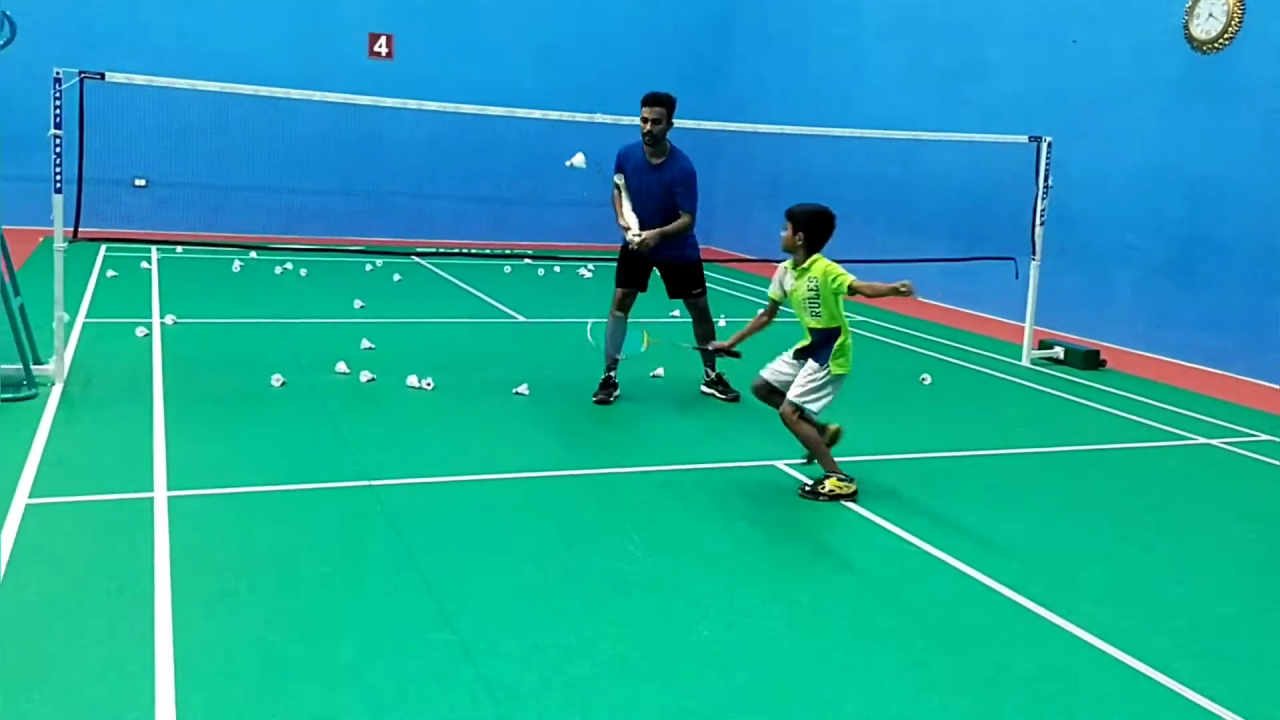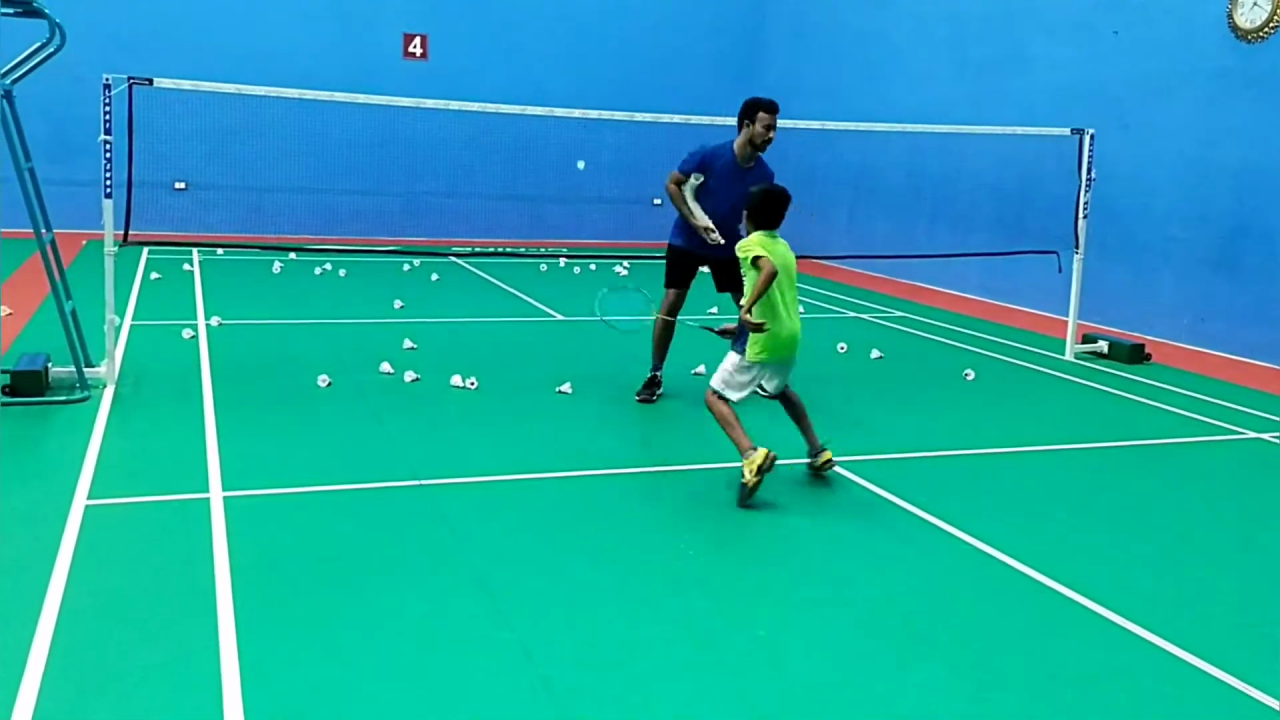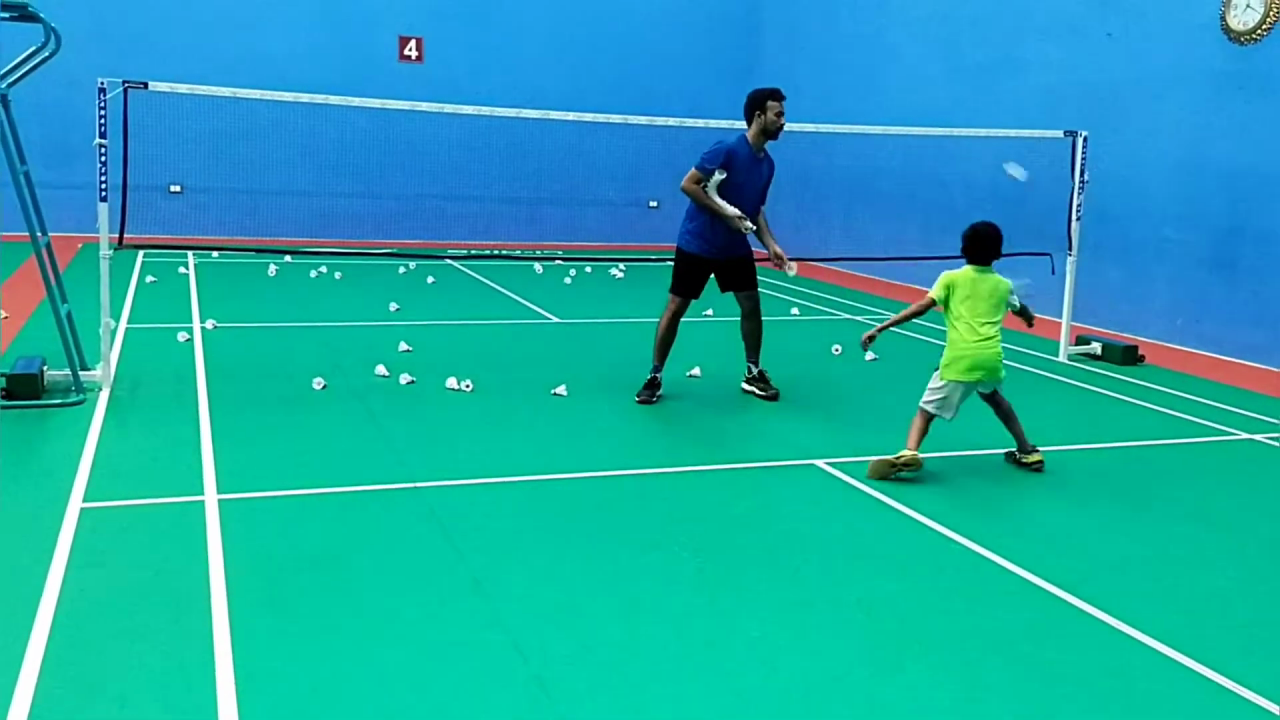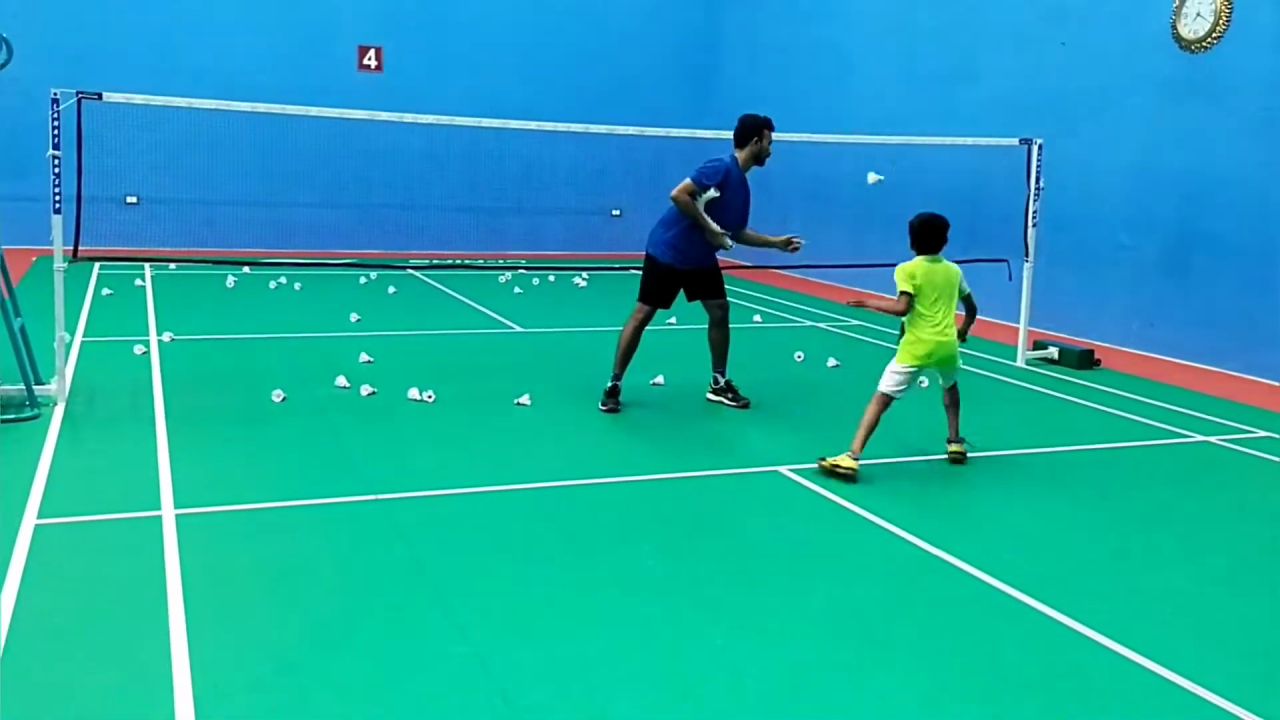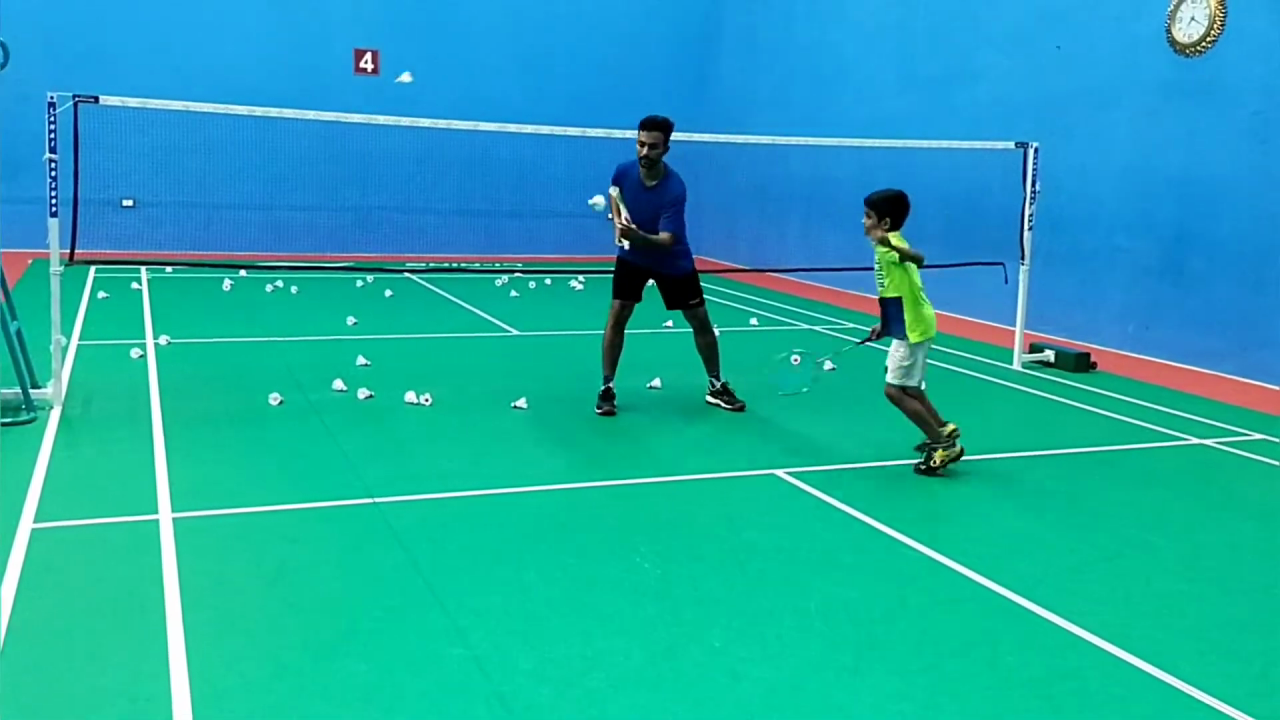
dt=1s
person 1, frame 1
left shoulder: (683, 168)
right shoulder: (626, 155)
left elbow: (687, 220)
right elbow: (617, 188)
left wrist: (658, 235)
right wrist: (622, 218)
left hip: (678, 249)
right hip: (636, 243)
left knee: (700, 310)
right knee: (620, 303)
left ankle: (711, 376)
right ankle: (609, 377)
person 1, frame 2
left shoulder: (763, 175)
right shoulder: (706, 155)
right elbow: (672, 184)
right wrist: (694, 221)
left hip: (728, 246)
right hip: (687, 240)
right knee: (671, 303)
right ankle: (655, 375)
person 1, frame 3
left shoulder: (768, 163)
right shoulder: (727, 150)
right elbow: (688, 184)
left wrist: (770, 244)
right wrist: (725, 214)
left hip: (736, 248)
right hip: (697, 243)
left knee: (752, 305)
right knee: (676, 307)
left ankle: (753, 373)
right ankle: (655, 376)
person 1, frame 4
left shoulder: (742, 187)
right shoulder: (721, 169)
left elbow: (738, 233)
right elbow: (678, 195)
left wrist: (778, 242)
right wrist: (708, 228)
left hip: (701, 258)
right hip: (667, 253)
left knee: (720, 312)
right knee: (642, 315)
left ankle: (719, 383)
right ankle: (614, 384)
person 1, frame 5
left shoulder: (674, 189)
right shoulder: (624, 171)
left elbow: (667, 240)
left wrist: (639, 236)
right wrist: (618, 221)
left hip: (674, 263)
right hip: (633, 257)
left knee: (700, 321)
right knee: (617, 316)
left ankle: (716, 386)
right ankle: (607, 388)
person 2, frame 1
left shoulder: (825, 270)
right shoulder: (785, 271)
left elbow: (862, 288)
right elbow: (768, 313)
left wrist: (895, 289)
right wrist: (732, 342)
left hip: (830, 353)
right hip: (809, 347)
left knee: (790, 412)
right knee: (761, 388)
left ankle: (838, 480)
right ankle: (821, 432)
person 2, frame 2
left shoulder: (749, 245)
right shoulder: (783, 248)
left elbow: (770, 270)
left wrist: (746, 308)
right wrist: (740, 326)
left hip: (763, 337)
right hip: (789, 335)
left knee: (715, 397)
right knee: (780, 389)
left ankle: (752, 454)
right ankle: (817, 452)
person 2, frame 3
left shoulder: (951, 278)
right shoulder: (1003, 287)
left elbow: (920, 308)
right elbow: (1023, 312)
left wrist: (879, 328)
right wrist: (1031, 318)
left hip: (959, 361)
right hip: (990, 359)
left knee: (926, 412)
right knee: (992, 395)
left ankle: (909, 453)
right ankle: (1028, 452)
person 2, frame 4
left shoulder: (907, 270)
right shoulder: (954, 271)
left elbow: (902, 308)
right elbow: (971, 307)
left wrist: (868, 302)
right wrist: (963, 331)
left hip: (917, 348)
right hip: (947, 346)
left knee: (880, 399)
right knee: (950, 385)
left ankle: (852, 458)
right ankle: (956, 443)
person 2, frame 5
left shoulder: (892, 243)
right shoulder: (892, 244)
left elbow: (918, 258)
left wrist: (884, 241)
right wrist: (885, 322)
left hip: (910, 330)
right hip: (908, 326)
left knee: (895, 391)
right knee: (909, 386)
left ankle: (944, 445)
right ankle: (942, 429)
